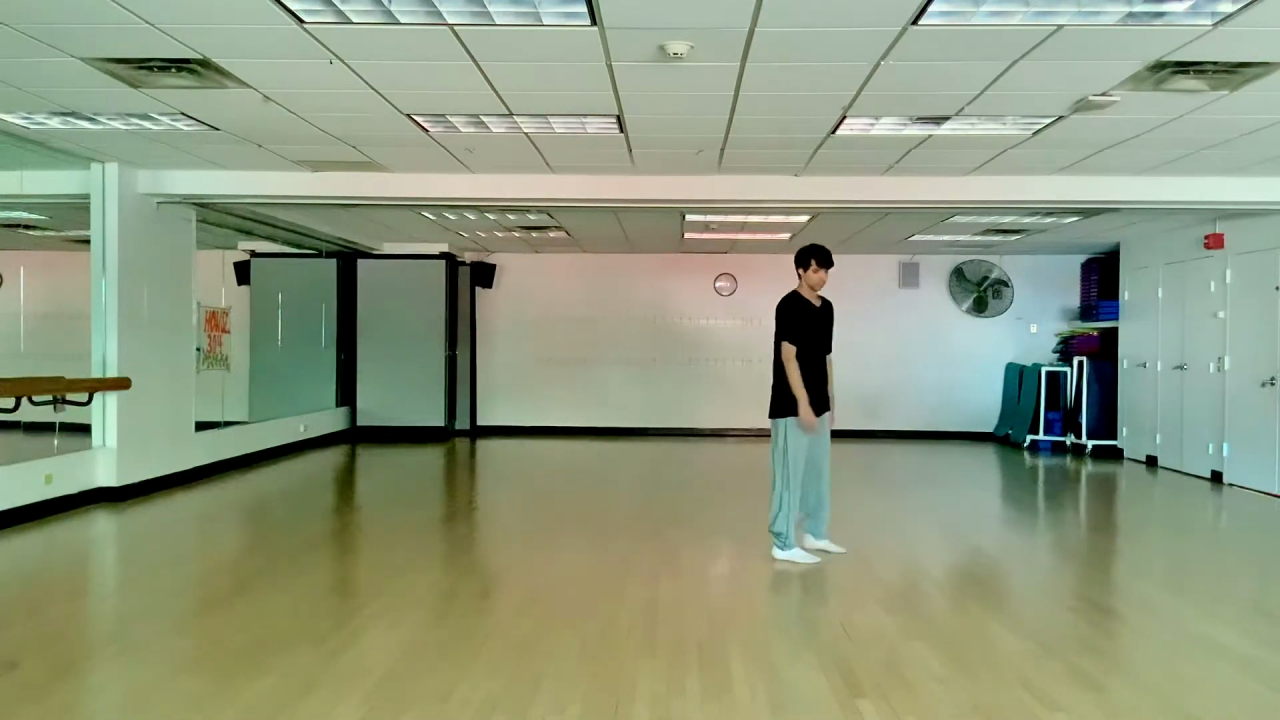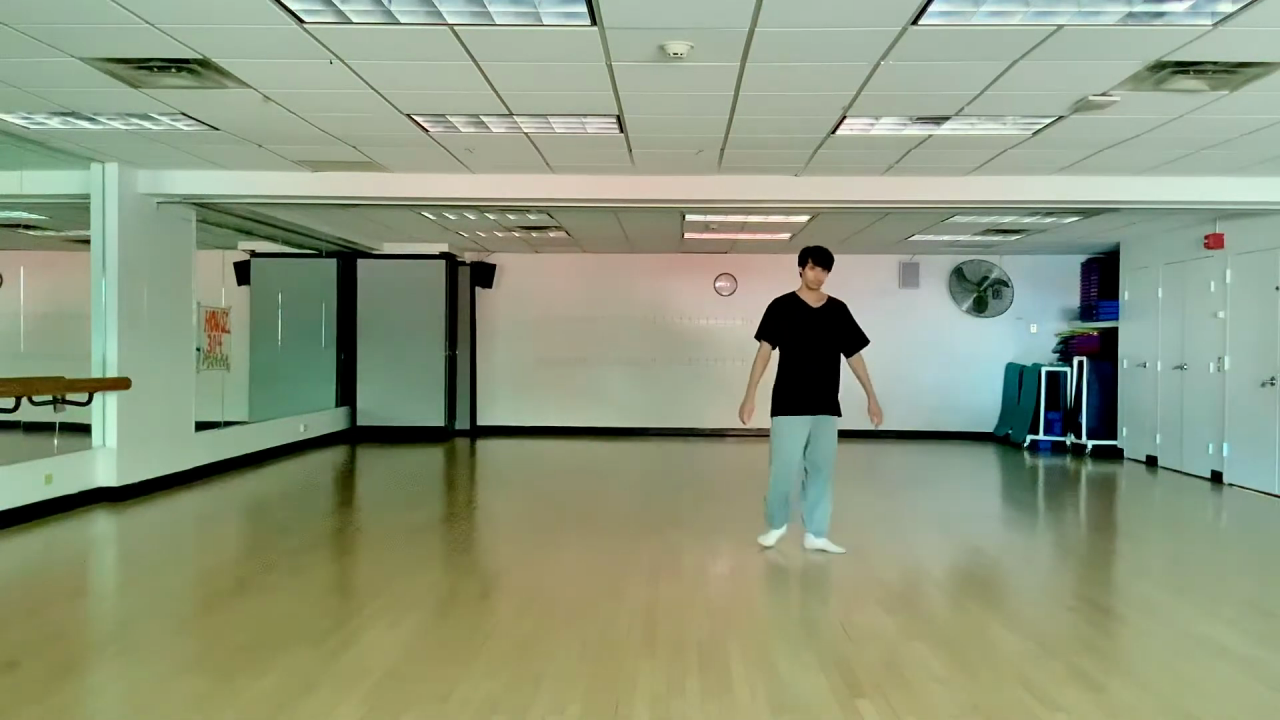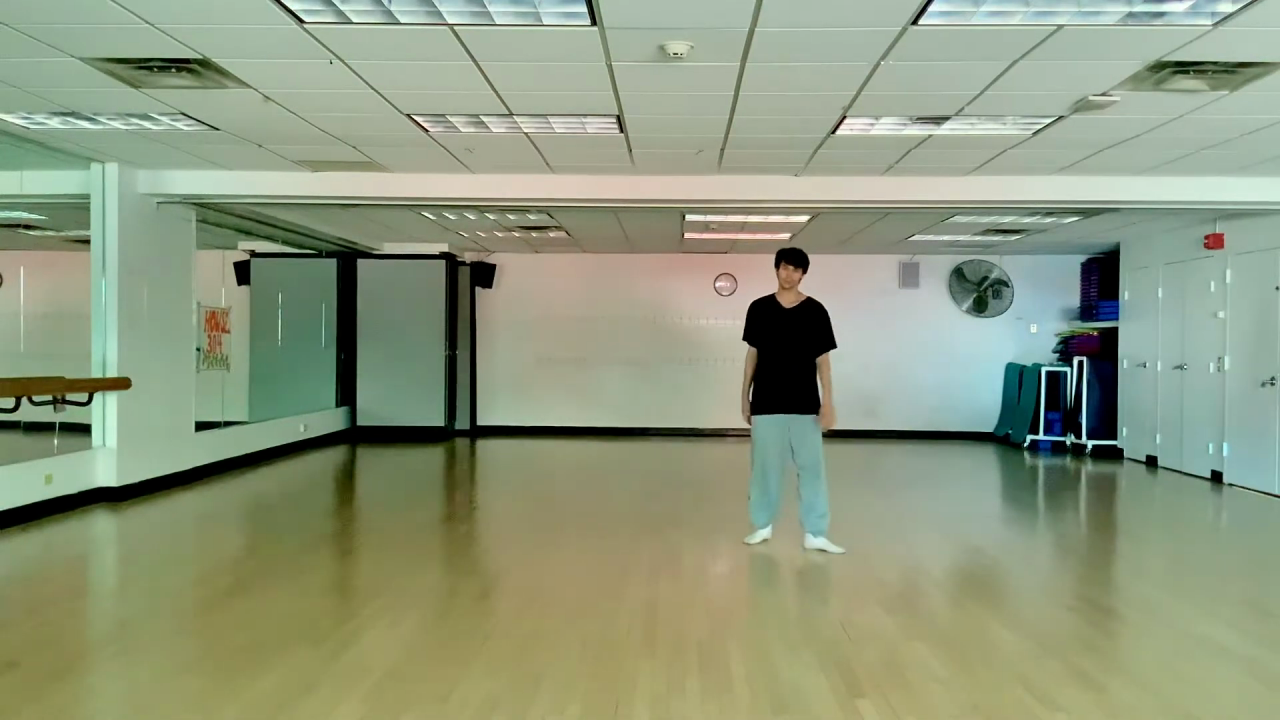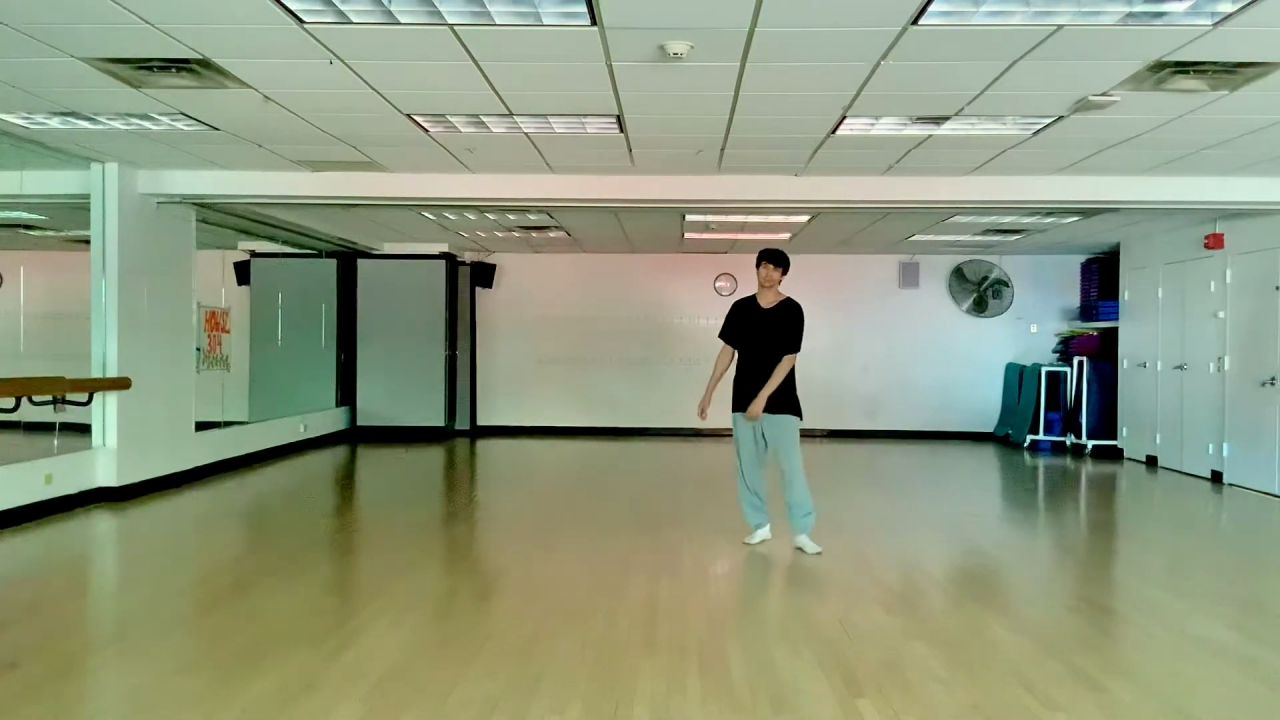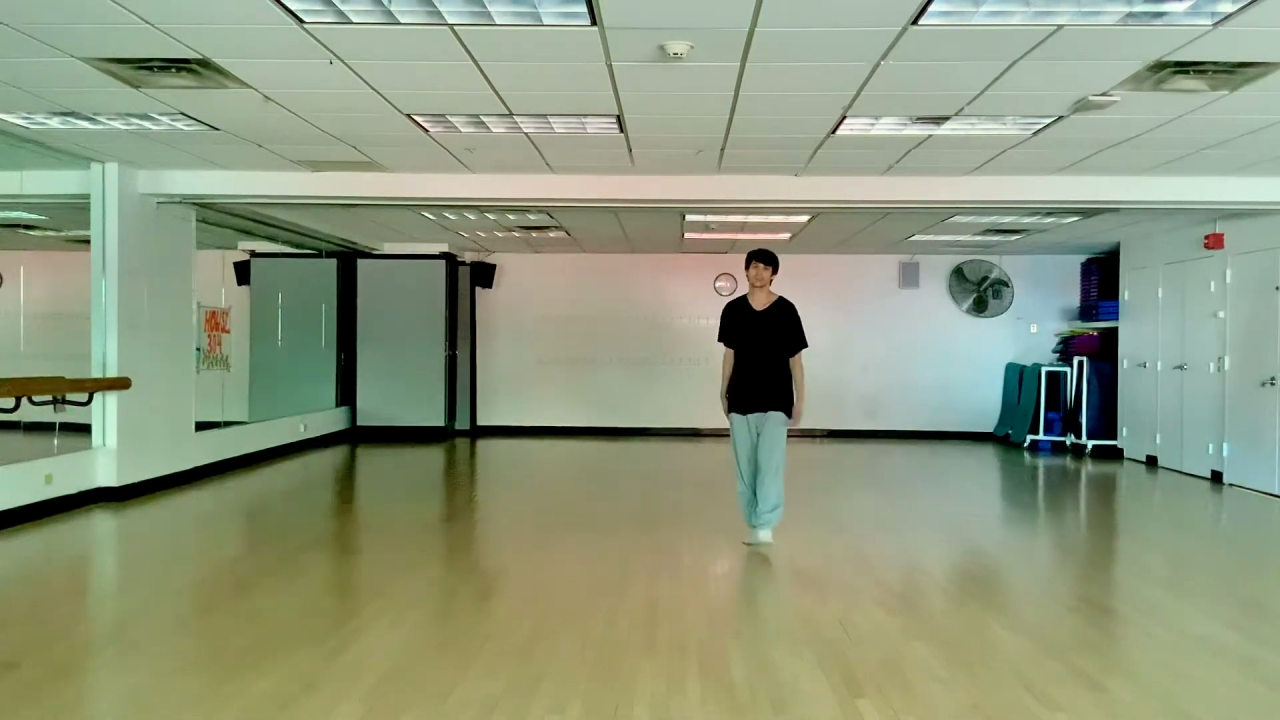
dt=0.4s
person 1, frame 1
left shoulder: (826, 307)
right shoulder: (790, 305)
right elbow: (788, 357)
left wrist: (827, 402)
right wrist: (803, 402)
left hip: (818, 406)
right hip: (793, 407)
left knee: (818, 473)
right knee: (790, 475)
left ankle: (815, 535)
right ankle: (784, 545)
person 1, frame 2
left shoulder: (838, 310)
right shoulder: (782, 306)
left elbow: (854, 355)
right elbow: (764, 351)
left wrist: (872, 397)
right wrist: (749, 395)
left hip: (826, 406)
right hip: (789, 404)
left knee: (821, 470)
right knee: (784, 466)
left ankle: (816, 533)
right ankle: (776, 524)
person 1, frame 3
left shoulder: (815, 311)
right shoulder: (759, 308)
left elbow: (823, 359)
right elbow: (752, 354)
left wrist: (828, 401)
right wrist: (745, 395)
left hip: (804, 404)
right hip: (766, 403)
left knee: (812, 468)
right knee: (764, 466)
left ankle: (815, 534)
right ankle: (762, 525)
person 1, frame 4
left shoulder: (792, 310)
right shoulder: (740, 308)
left elbow: (788, 359)
right elbow: (728, 351)
left wrist: (763, 397)
right wrist: (709, 391)
left hip: (780, 402)
right hip: (743, 401)
left knee: (792, 466)
right knee: (749, 466)
left ankle: (801, 531)
right ankle: (760, 525)
person 1, frame 5
left shoulder: (786, 310)
right shoulder: (732, 310)
left elbow: (795, 359)
left wrist: (800, 400)
right wrist: (723, 394)
left hip: (775, 402)
right hip: (741, 402)
left knee: (770, 463)
right knee: (746, 466)
left ankle: (765, 526)
right ankle: (754, 525)
